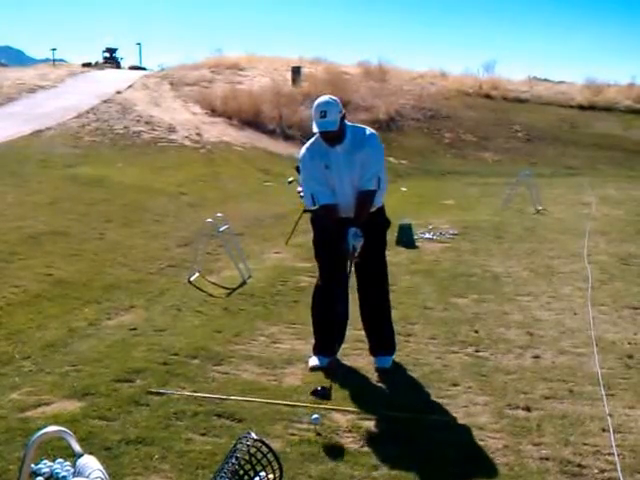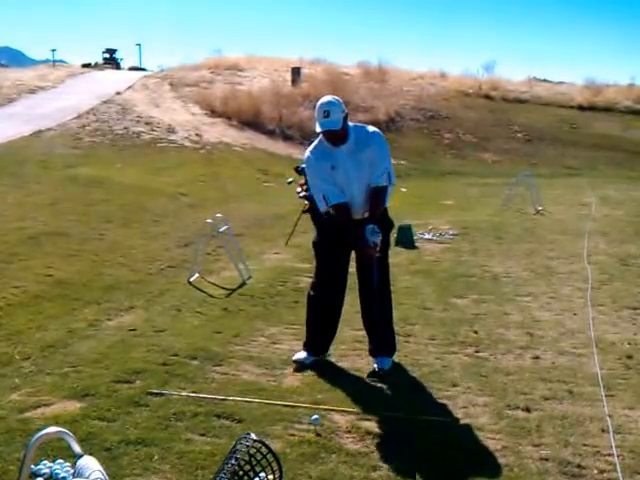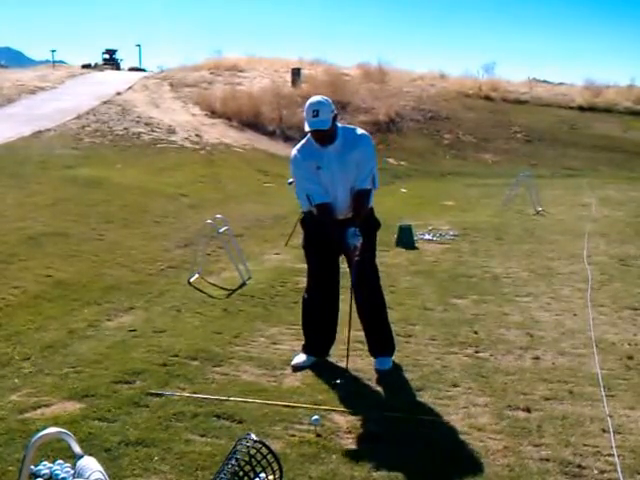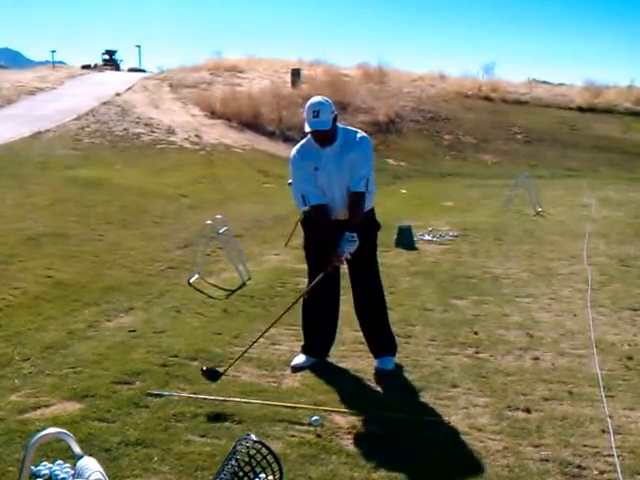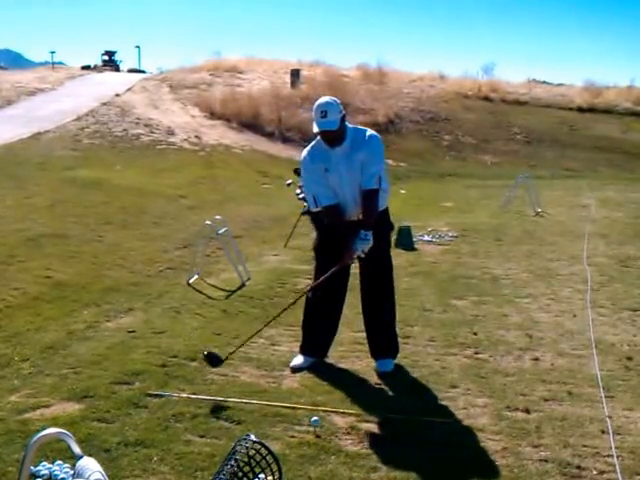
dt=0.3s
person 1, frame 1
left shoulder: (368, 140)
right shoulder: (309, 154)
left elbow: (369, 189)
right elbow: (323, 203)
left wrist: (356, 229)
right wrist: (341, 236)
left hip: (369, 220)
right hip: (330, 222)
left knee: (374, 285)
right knee: (329, 285)
left ankle: (383, 349)
right ankle: (325, 348)
person 1, frame 2
left shoulder: (373, 139)
right shoulder: (314, 156)
left elbow: (380, 185)
right elbow: (335, 202)
left wrist: (373, 226)
right wrist: (358, 238)
left hip: (372, 220)
right hip: (334, 225)
left knee: (376, 286)
right knee: (325, 285)
left ankle: (382, 350)
right ankle: (315, 346)
person 1, frame 3
left shoulder: (360, 141)
right shoulder: (300, 155)
left elbow: (363, 189)
right elbow: (318, 202)
left wrist: (355, 229)
right wrist: (340, 239)
left hip: (359, 220)
right hip: (320, 225)
left knee: (367, 286)
right knee: (319, 287)
left ankle: (382, 350)
right ankle: (315, 348)
person 1, frame 4
left shoulder: (359, 143)
right shoulder: (300, 155)
left elbow: (358, 192)
right elbow: (314, 204)
left wrist: (351, 234)
right wrist: (333, 242)
left hip: (360, 222)
right hip: (319, 225)
left knee: (367, 287)
right knee: (320, 288)
left ankle: (384, 350)
right ankle: (314, 348)
person 1, frame 5
left shoulder: (370, 141)
right shoulder: (310, 157)
left elbow: (371, 190)
right elbow: (327, 205)
left wrist: (365, 231)
right wrist: (346, 239)
left hip: (373, 221)
right hip: (333, 225)
left knee: (378, 288)
right knee: (325, 287)
left ankle: (384, 352)
right ankle: (312, 349)
